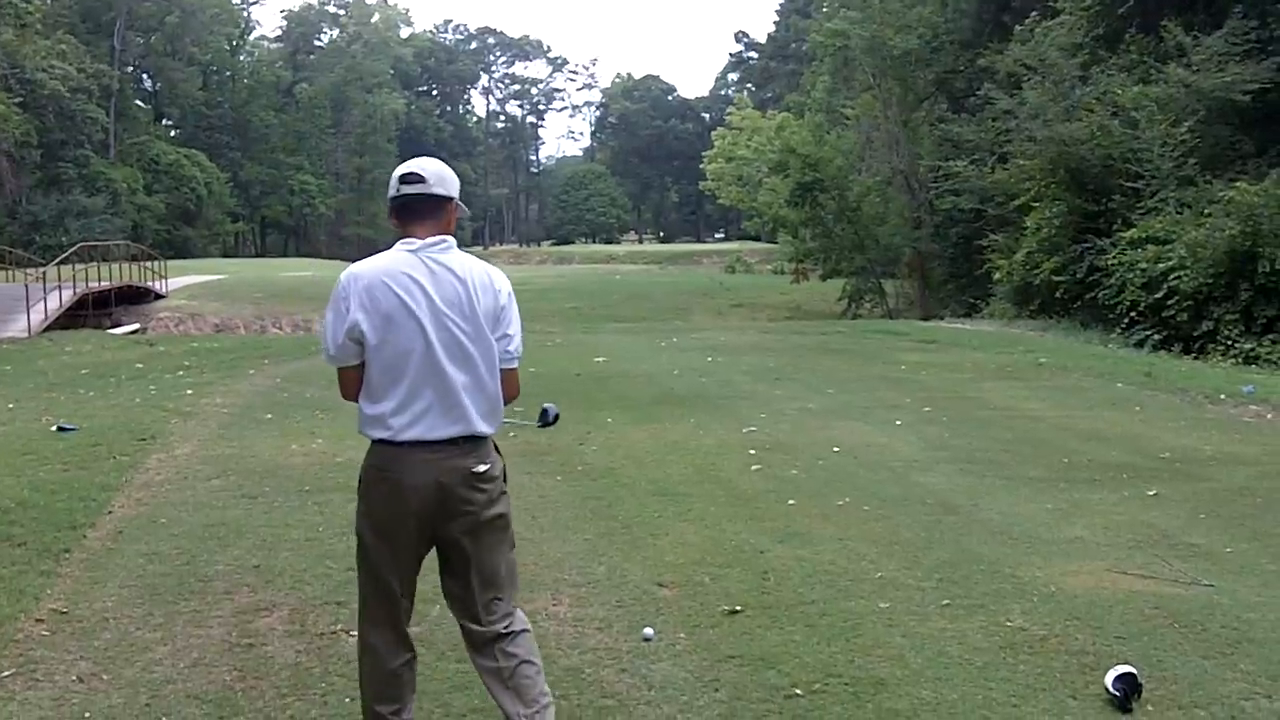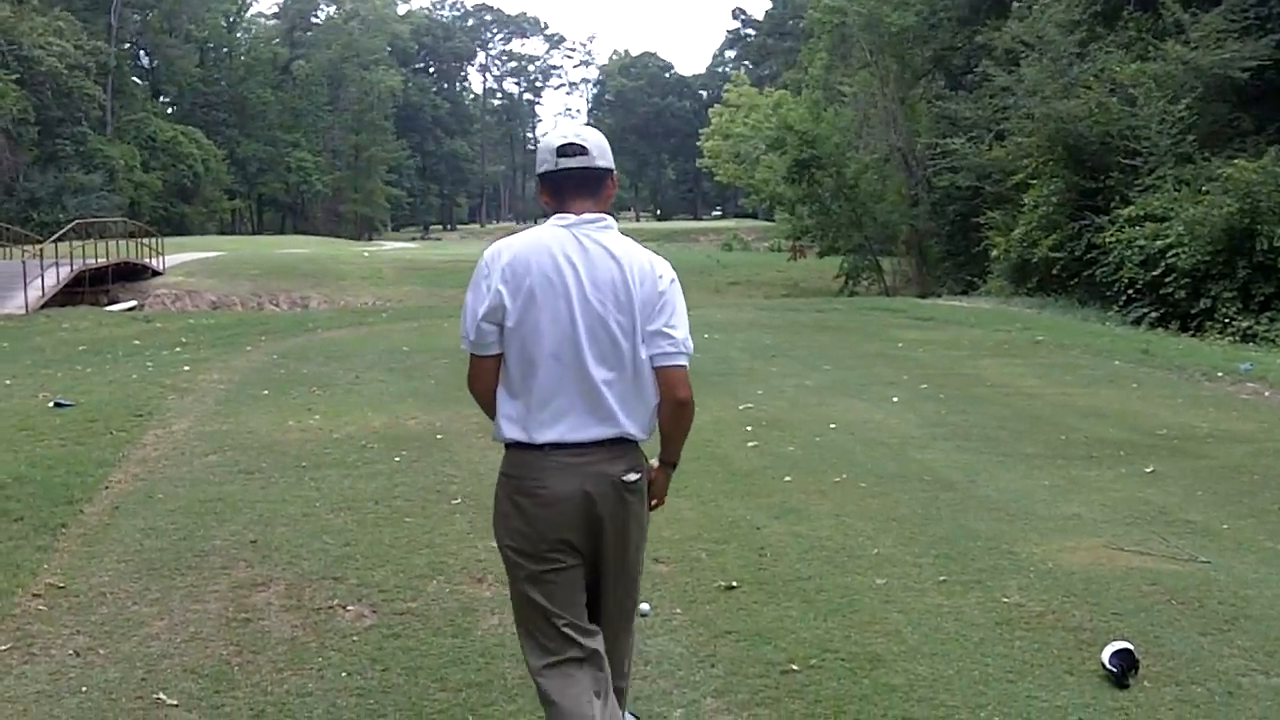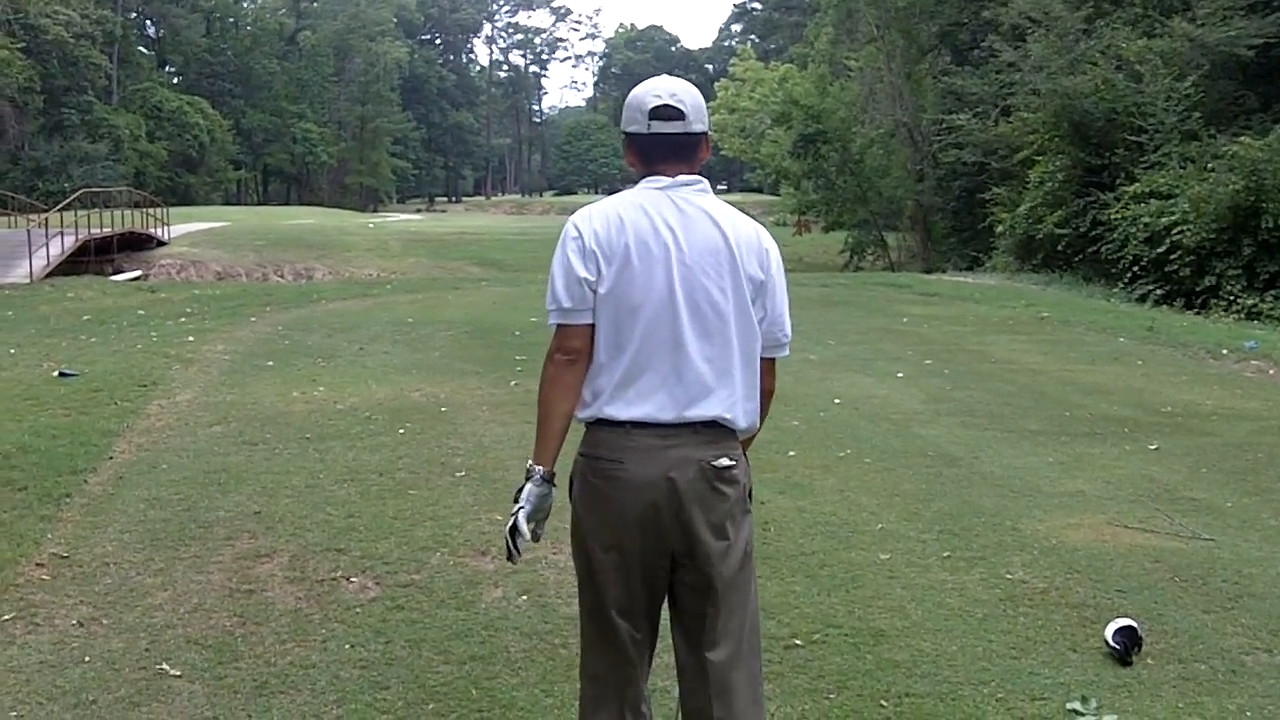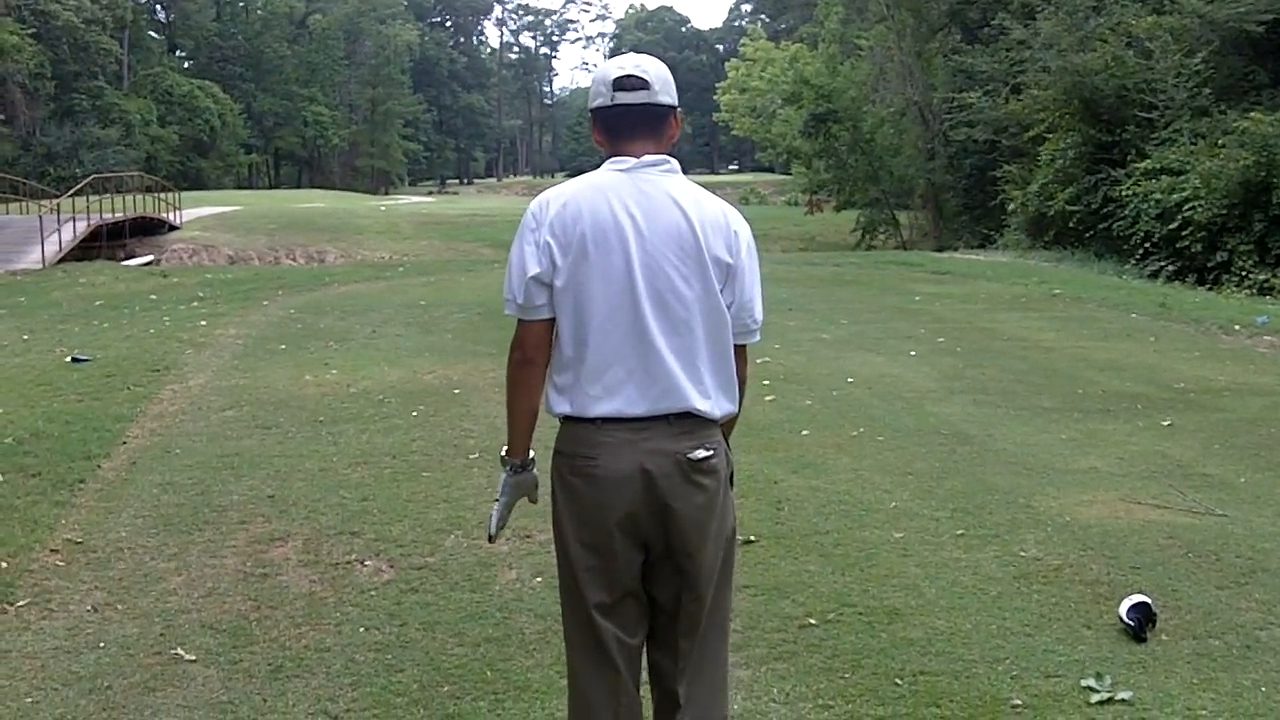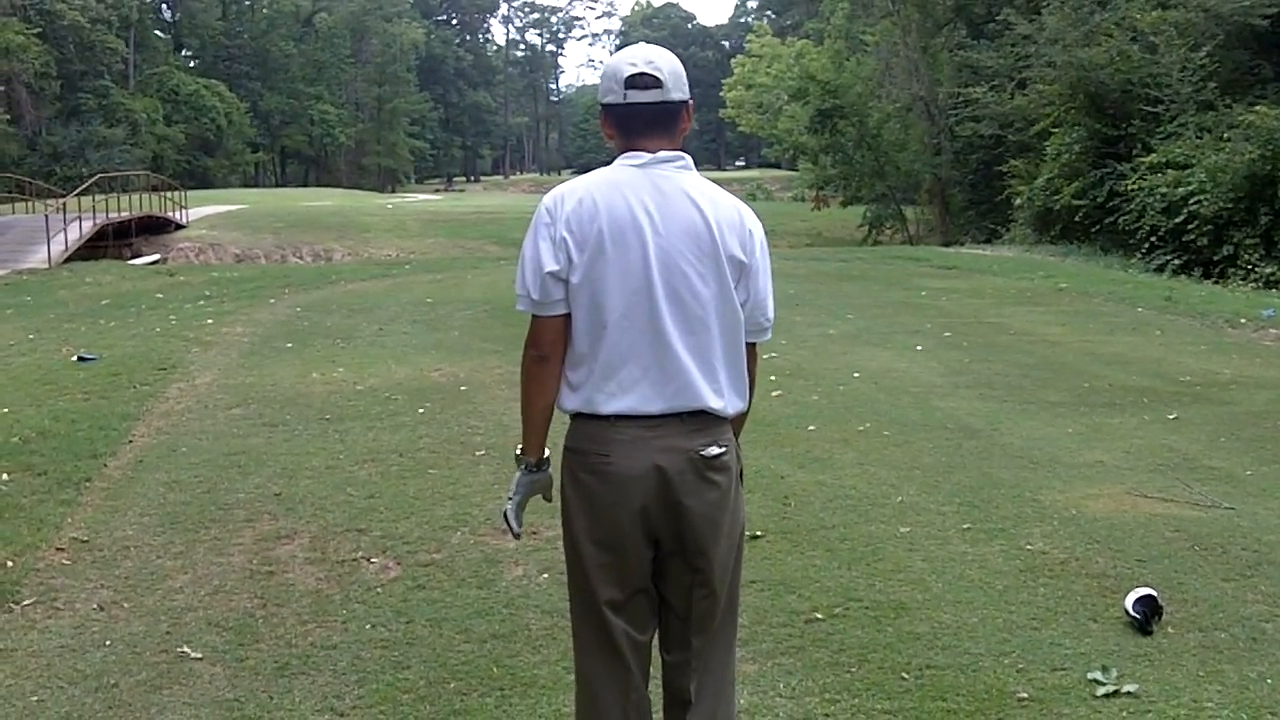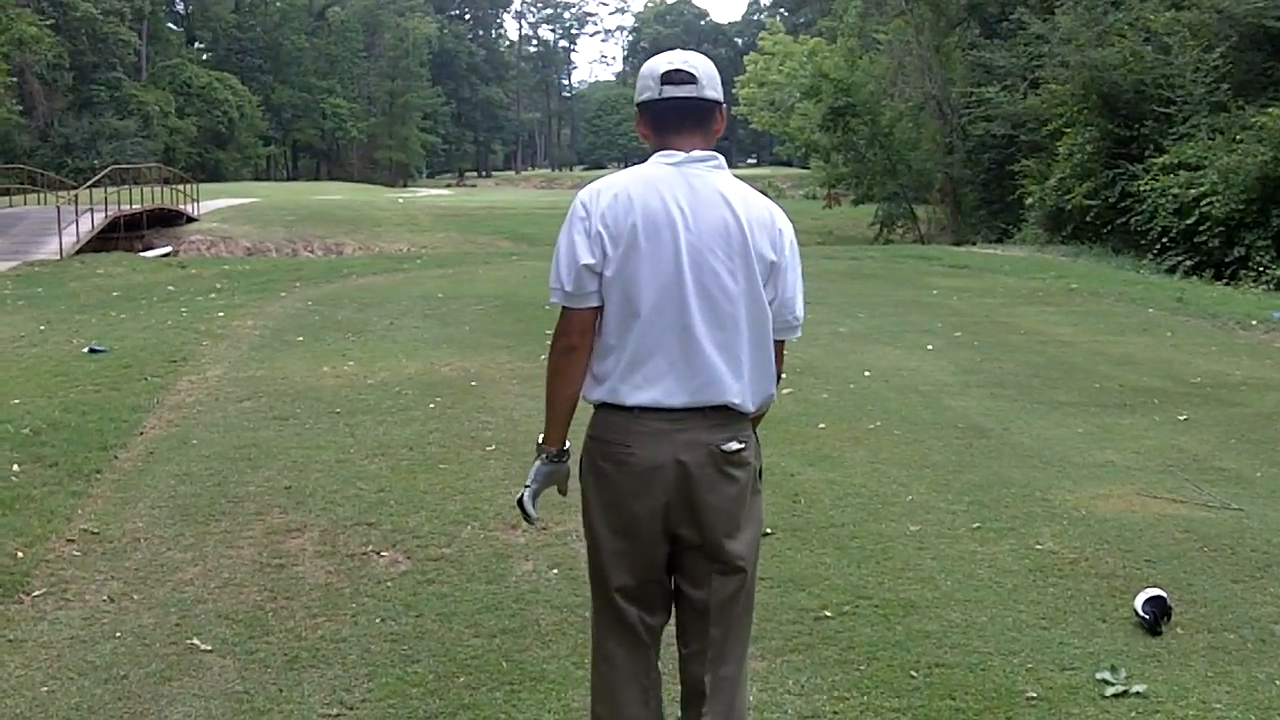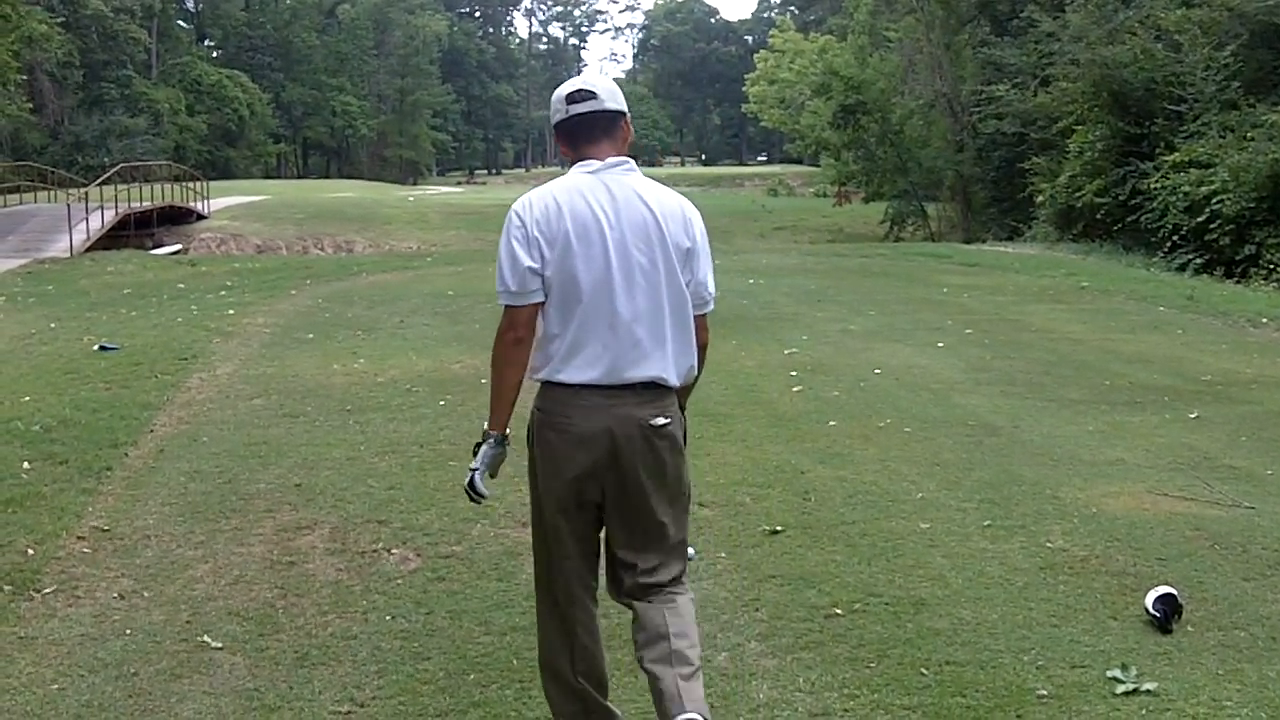
dt=0.7s
person 1, frame 1
left shoulder: (359, 281)
right shoulder: (489, 279)
left elbow: (352, 387)
right elbow: (508, 389)
left hip: (395, 469)
right hip: (473, 467)
left knee: (385, 618)
right knee: (496, 617)
person 1, frame 2
left shoulder: (504, 259)
right shoulder: (649, 269)
left elbow: (482, 377)
right elbow: (676, 393)
right wrist: (666, 465)
left hip: (536, 476)
right hip: (618, 473)
left knee: (563, 652)
right knee: (604, 643)
person 1, frame 3
left shoulder: (594, 226)
right shoulder: (752, 238)
left elbow: (569, 355)
right elbow: (763, 375)
left wrist: (540, 471)
left hip: (616, 460)
right hip: (712, 464)
left knee: (616, 652)
right knee: (724, 657)
person 1, frame 4
left shoulder: (553, 212)
right shoulder: (721, 218)
left elbow: (531, 350)
right elbow: (736, 358)
left wrist: (517, 458)
left hip: (592, 455)
right hip: (692, 453)
left knee: (602, 649)
right knee: (692, 650)
person 1, frame 5
left shoulder: (567, 207)
right shoulder: (733, 214)
left elbow: (546, 347)
right elbow: (747, 353)
left wrist: (532, 459)
left hip: (603, 452)
right hip: (703, 452)
left knee: (611, 644)
right knee: (701, 646)
person 1, frame 6
left shoulder: (602, 202)
right shoulder: (765, 216)
left elbow: (574, 340)
right elbow: (773, 354)
left wrist: (552, 448)
left hip: (624, 443)
right hip: (723, 447)
left knee: (627, 640)
right knee: (717, 644)
person 1, frame 7
left shoulder: (536, 210)
right shoulder: (677, 210)
left elbow: (518, 330)
right elbow: (698, 334)
left wrist: (496, 433)
left hip: (567, 418)
right hip: (652, 415)
left knee: (567, 586)
right knee: (659, 583)
